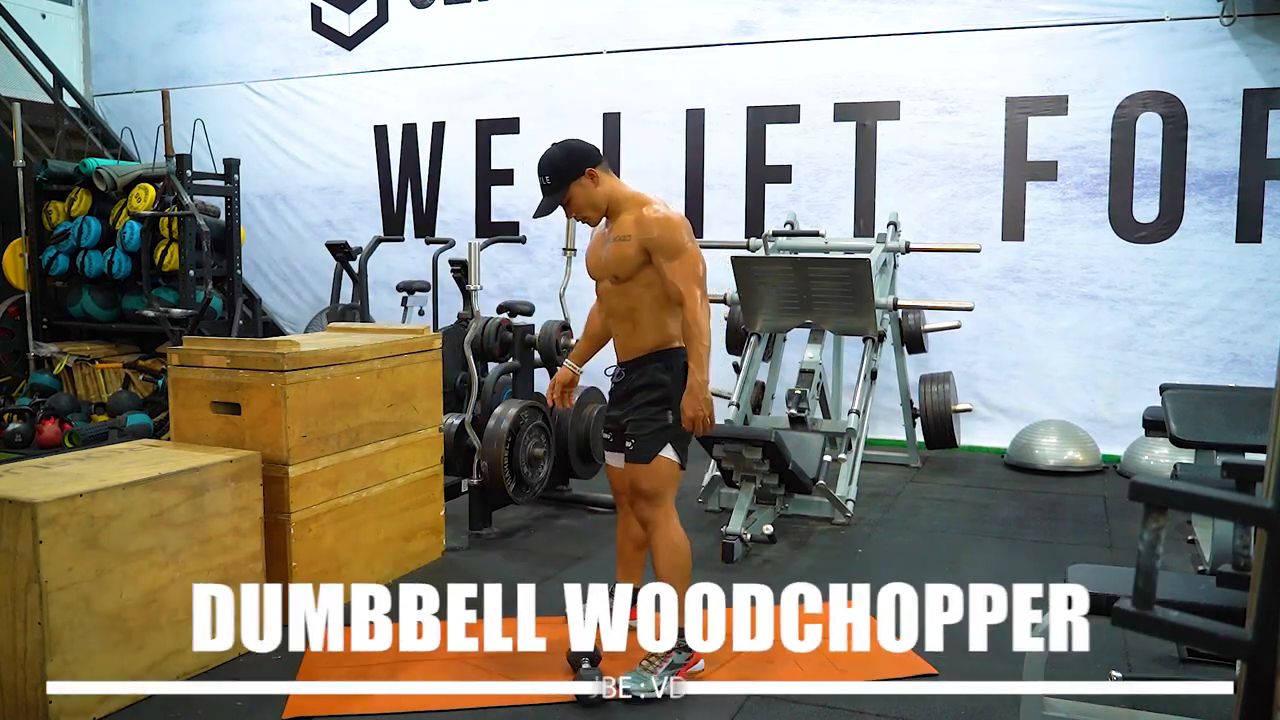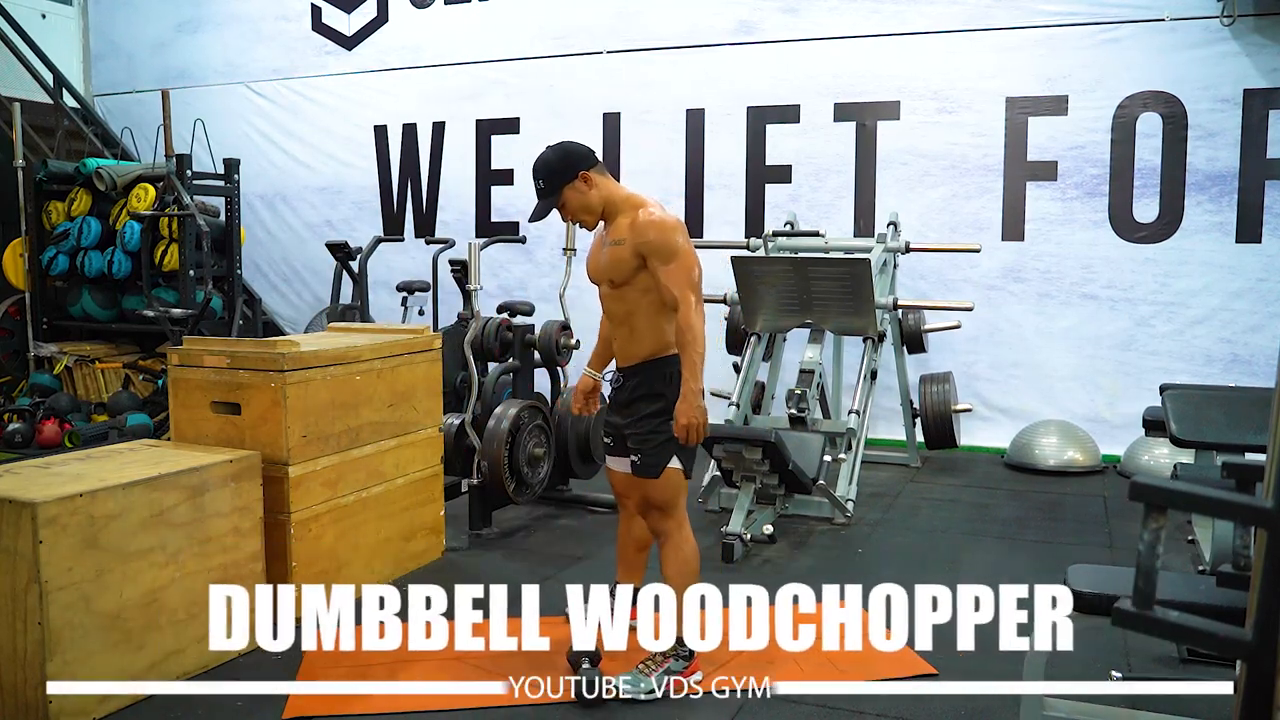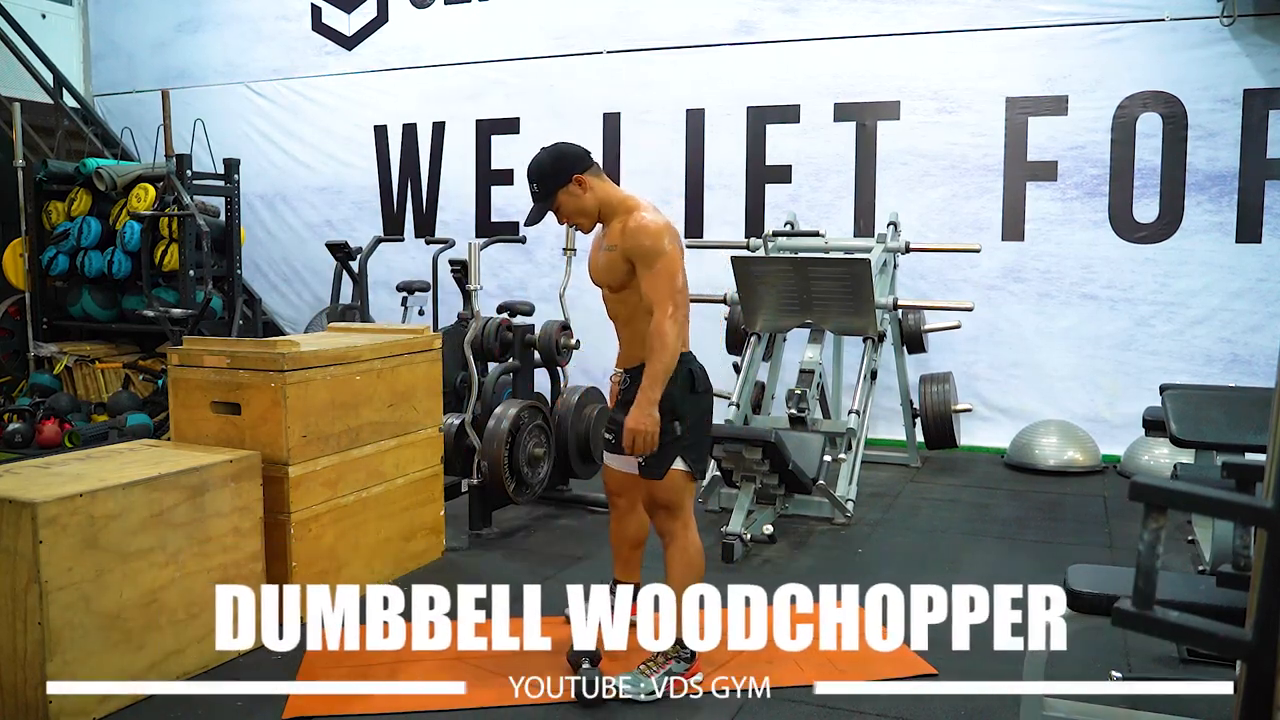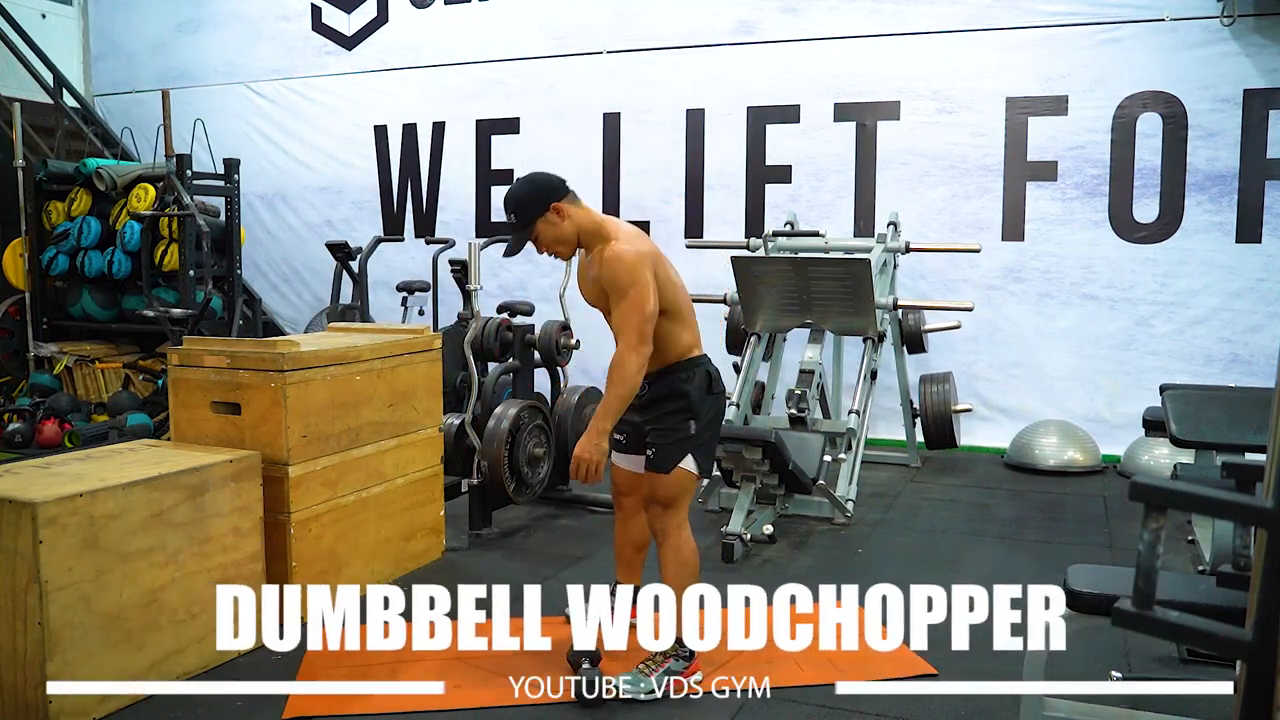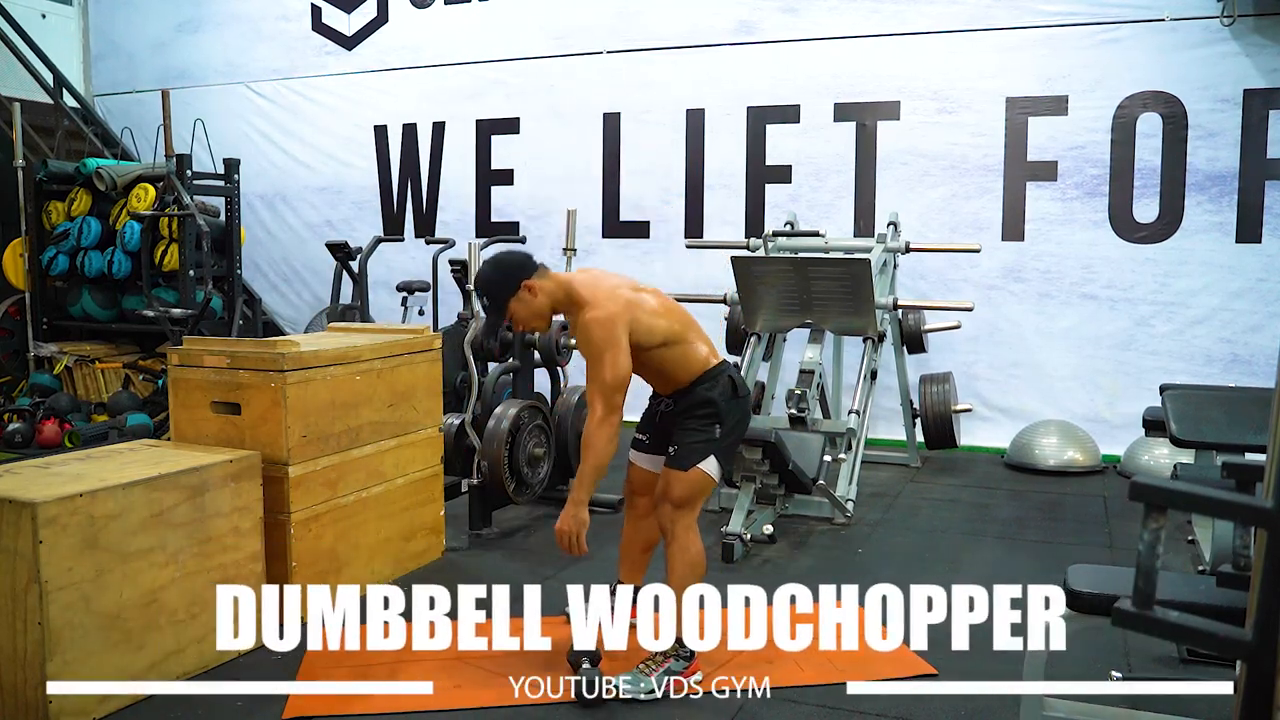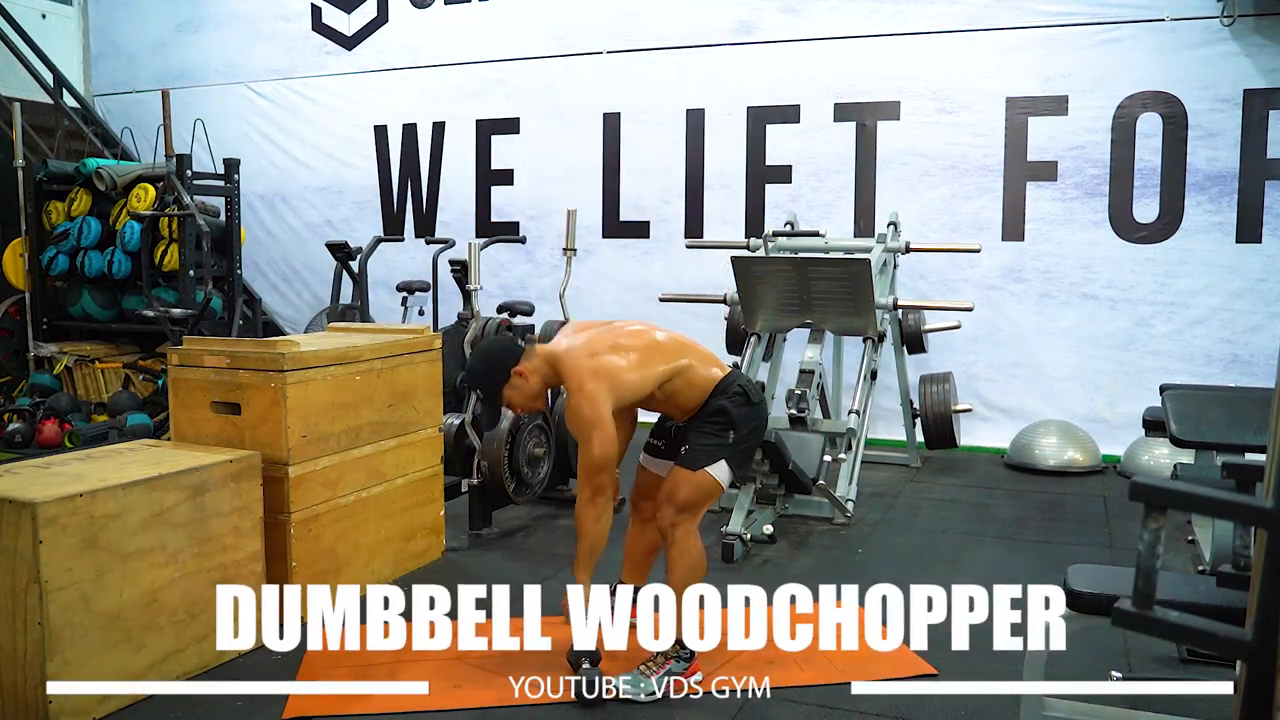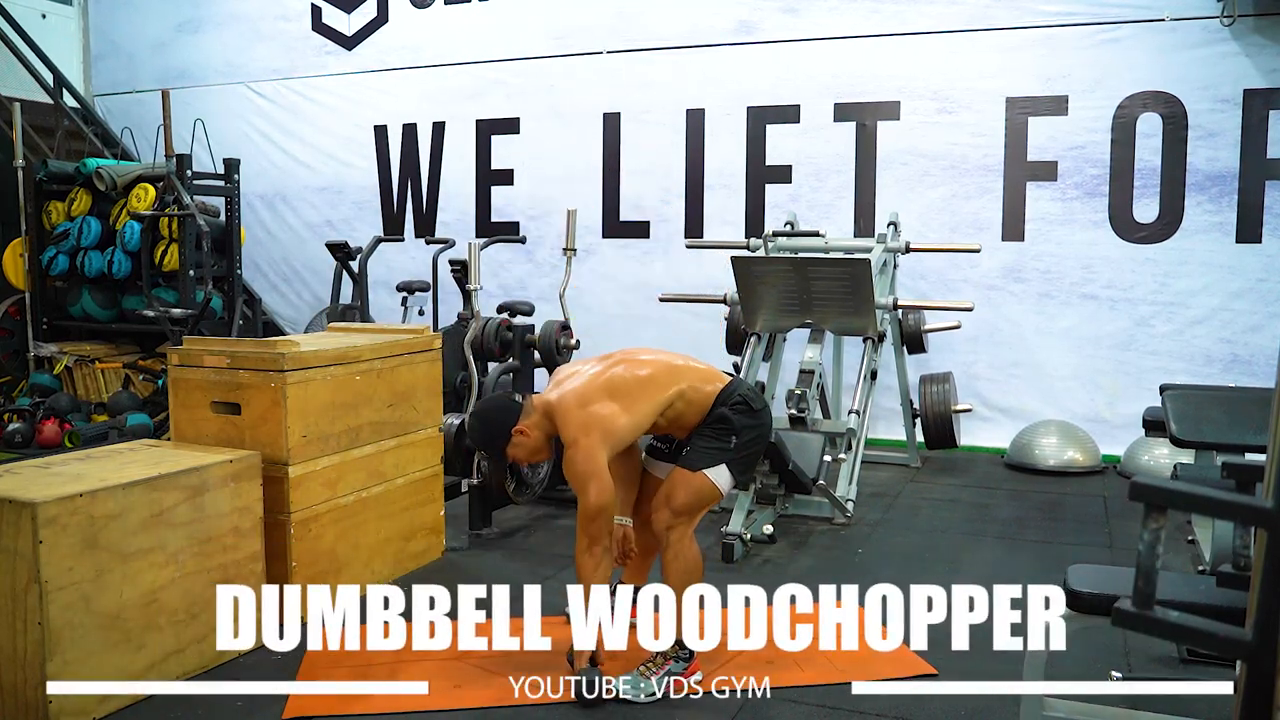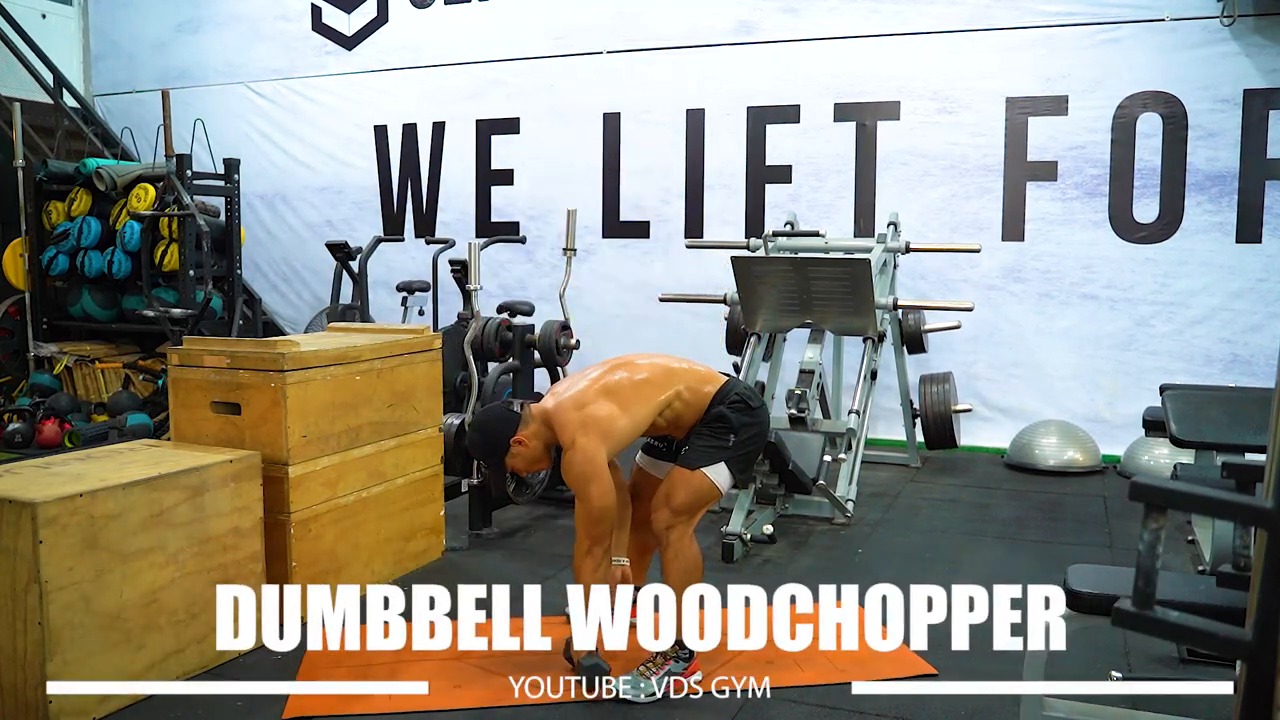
dt=0.2s
person 1, frame 1
left shoulder: (658, 221)
right shoulder: (601, 233)
left elbow: (694, 303)
left wrist: (697, 385)
right wrist: (573, 363)
left hip: (663, 378)
right hip: (625, 376)
left knee: (652, 506)
right knee: (627, 498)
left ankle: (681, 644)
right ankle: (626, 602)
person 1, frame 2
left shoulder: (653, 224)
right shoulder: (604, 233)
left elbow: (688, 309)
left wrist: (691, 392)
right wrist: (593, 370)
left hip: (661, 384)
right hip: (627, 382)
left knee: (665, 514)
right knee: (628, 500)
left ankle: (680, 653)
right ankle: (626, 601)
person 1, frame 3
left shoulder: (645, 228)
right shoulder: (606, 232)
left elbow: (667, 318)
left wrist: (648, 403)
left hip: (669, 387)
right hip: (637, 380)
left knee: (670, 514)
right knee: (622, 496)
left ankle: (681, 654)
person 1, frame 4
left shoulder: (622, 254)
right shoulder: (590, 253)
left elbow: (634, 349)
left wrist: (597, 433)
right wrist: (609, 416)
left hip: (685, 386)
right hip: (648, 385)
left knee: (667, 512)
right knee: (627, 497)
left ankle: (679, 654)
right ankle: (624, 602)
person 1, frame 5
left shoulder: (599, 314)
right shoulder: (578, 293)
left elbow: (604, 416)
left wrist: (576, 502)
left hip: (712, 396)
right hip: (672, 393)
left knee: (675, 509)
right knee: (638, 496)
left ankle: (680, 655)
right ankle: (625, 603)
person 1, frame 6
left shoulder: (585, 390)
right shoulder: (566, 342)
left elbow: (594, 496)
left wrist: (581, 586)
right wrist: (610, 470)
left hip: (732, 405)
right hip: (691, 405)
left knee: (675, 515)
right knee: (644, 500)
left ankle: (681, 655)
person 1, frame 7
left shoulder: (582, 441)
right shoulder: (562, 384)
left elbow: (593, 545)
right wrist: (622, 518)
left hip: (737, 415)
right hip: (698, 412)
left knee: (670, 518)
right knee: (643, 506)
left ankle: (680, 656)
person 1, frame 8
left shoulder: (580, 445)
right shoulder: (557, 401)
left elbow: (592, 546)
right elbow: (614, 484)
right wrist: (620, 559)
left hip: (734, 414)
right hip: (694, 411)
left knee: (668, 519)
right knee: (640, 503)
left ankle: (680, 655)
